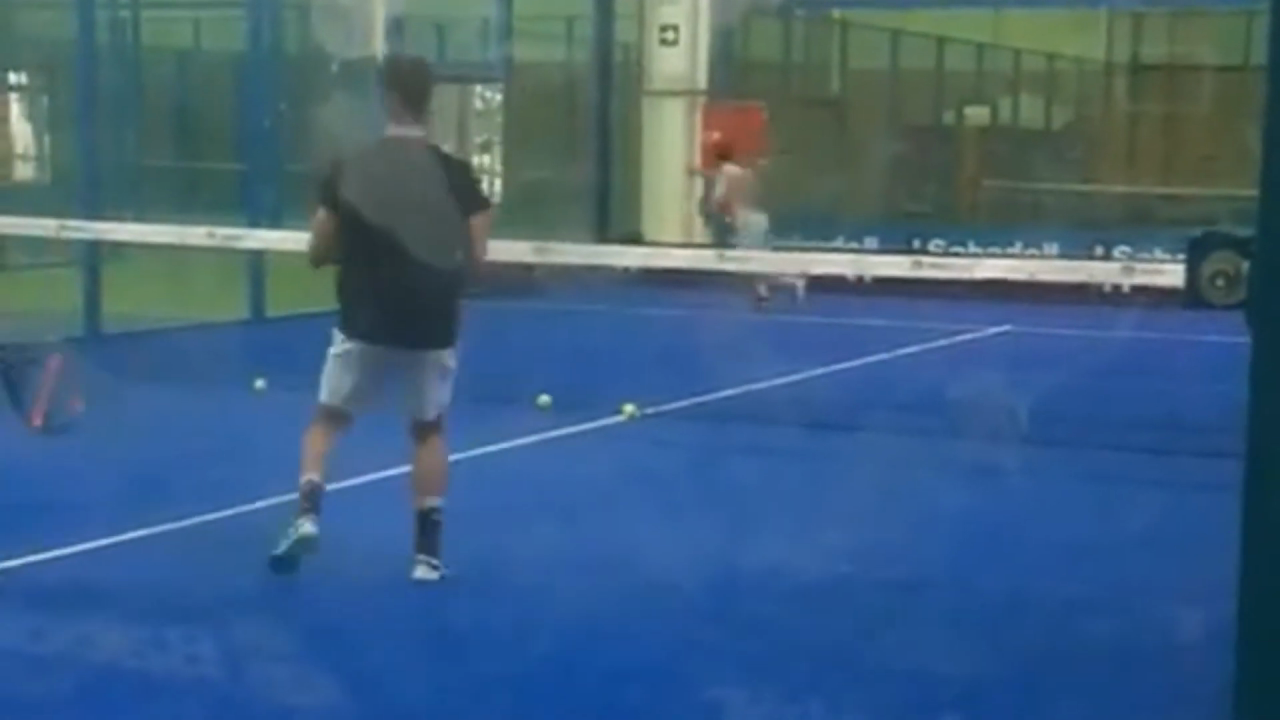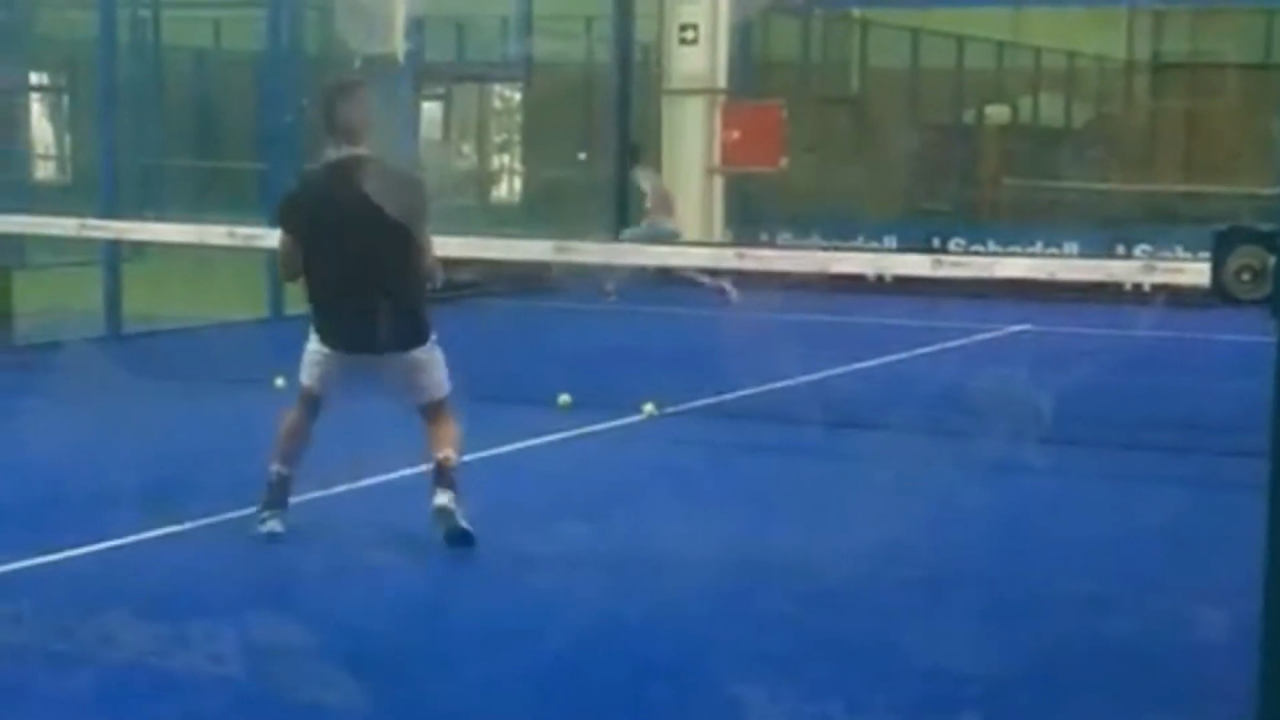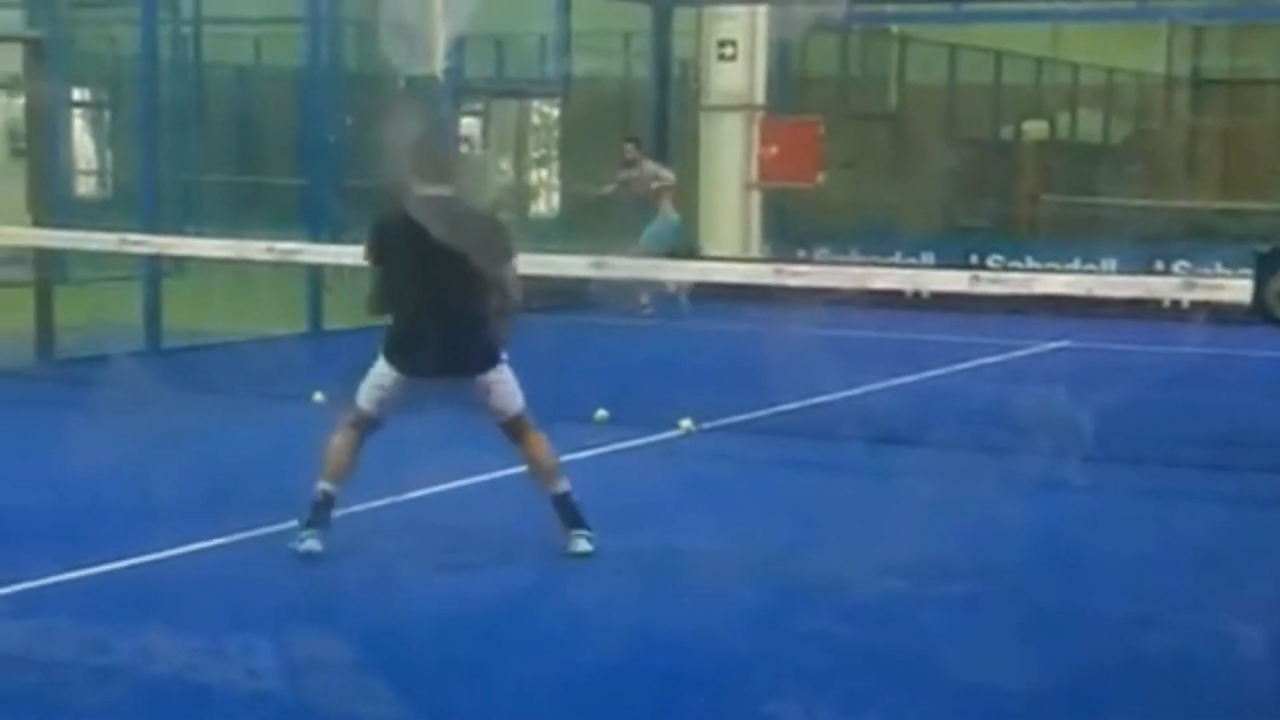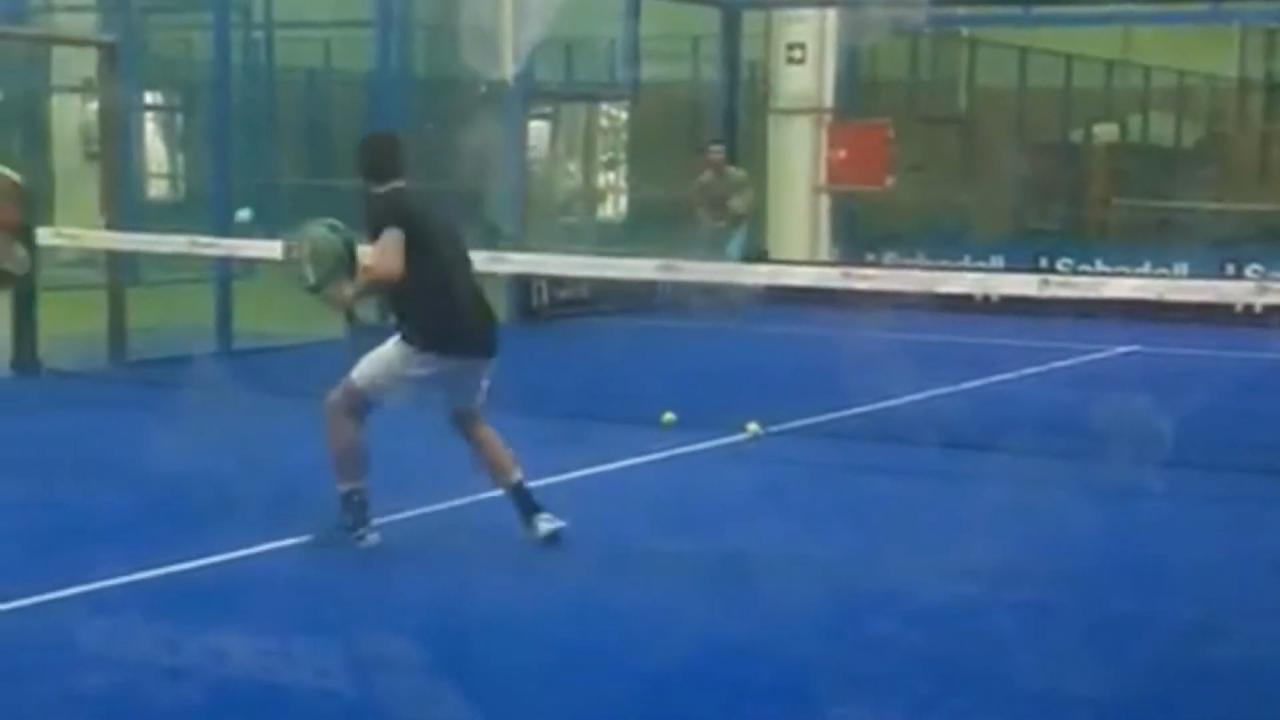
dt=0.4s
person 1, frame 1
left shoulder: (349, 170)
right shoulder: (456, 173)
left elbow: (320, 253)
right elbow: (473, 260)
left hip: (363, 326)
right hip: (430, 329)
left knee: (328, 422)
right knee: (427, 433)
left ankle: (305, 514)
right ankle: (427, 551)
person 1, frame 2
left shoulder: (303, 193)
right shoulder: (404, 186)
left elbow: (289, 271)
right elbow: (425, 270)
left hip: (335, 330)
right hip: (404, 330)
left knee: (305, 405)
right knee: (439, 415)
left ankle: (273, 508)
right ankle: (445, 491)
person 1, frame 3
left shoulder: (389, 227)
right shoulder: (487, 227)
left elbow: (380, 302)
right elbow: (509, 299)
left hip: (409, 352)
right hip: (475, 353)
left knee: (352, 427)
right knee: (523, 431)
left ankle: (314, 528)
right ankle: (576, 529)
person 1, frame 4
left shoulder: (382, 207)
right shoulder: (427, 213)
left elbow: (389, 270)
left wrist: (353, 292)
left hip: (428, 340)
right hip: (481, 340)
left knee: (341, 407)
right knee: (468, 422)
left ankle: (356, 521)
right ankle: (535, 513)
